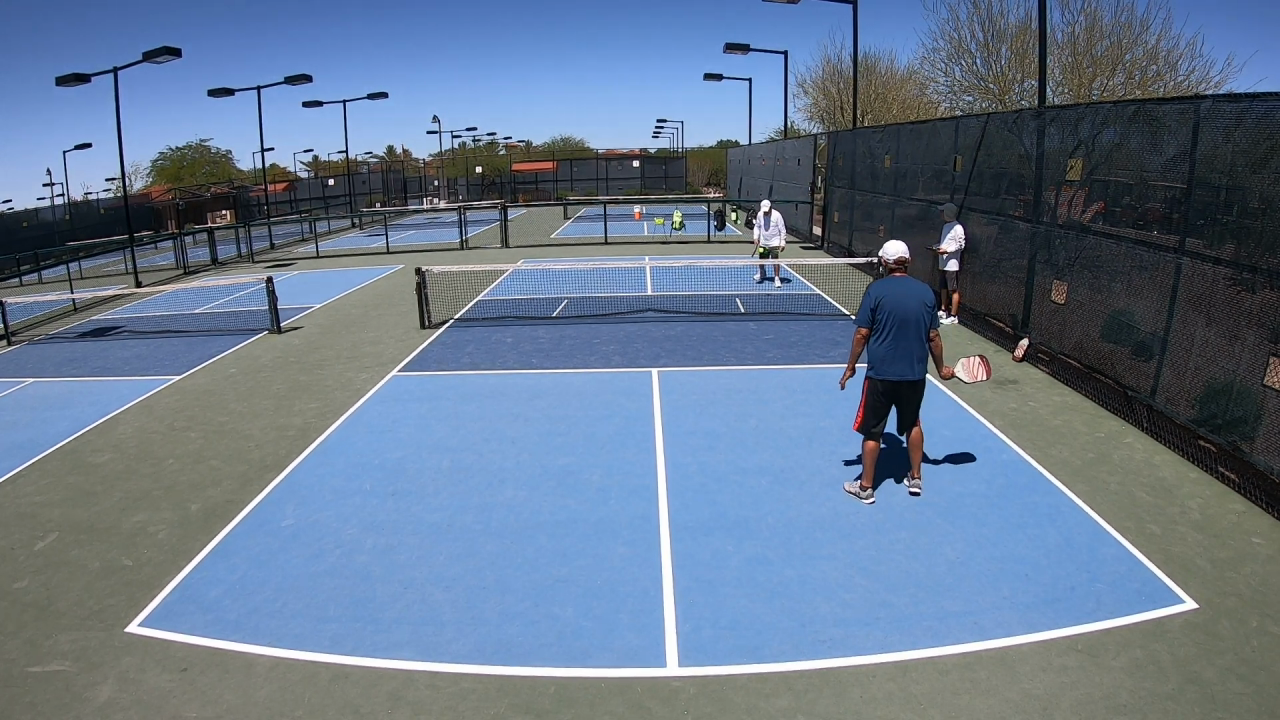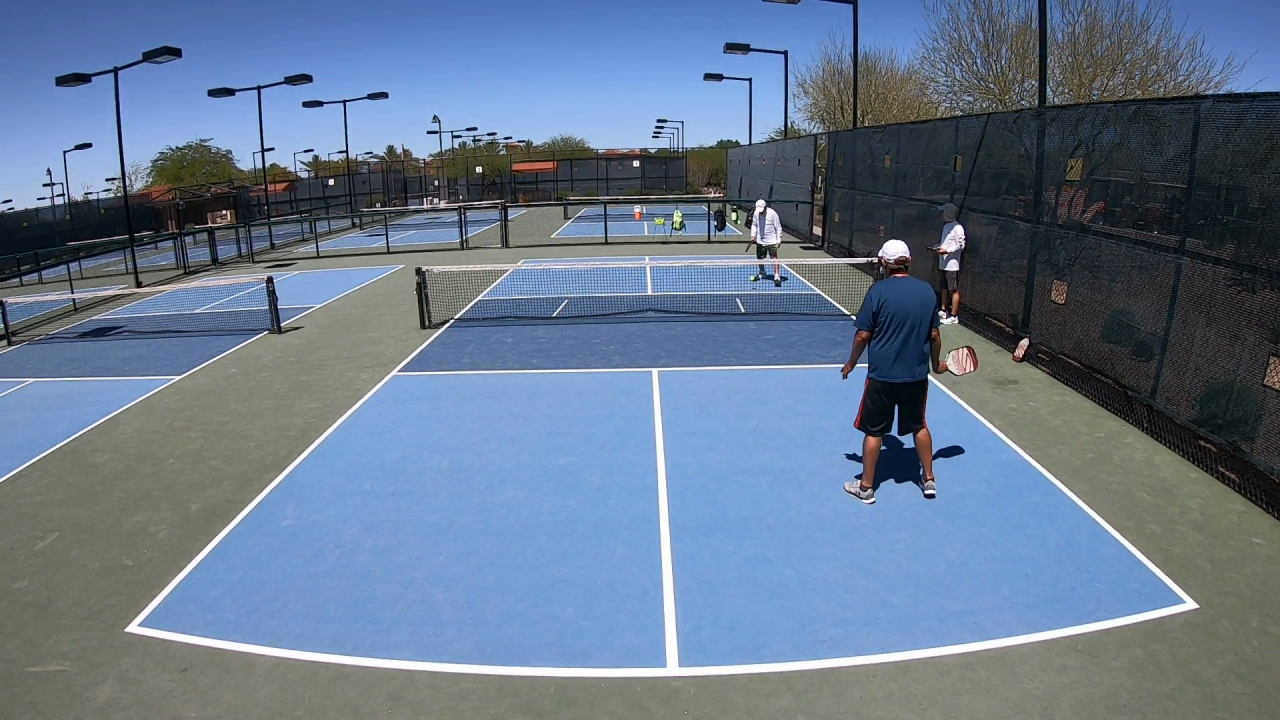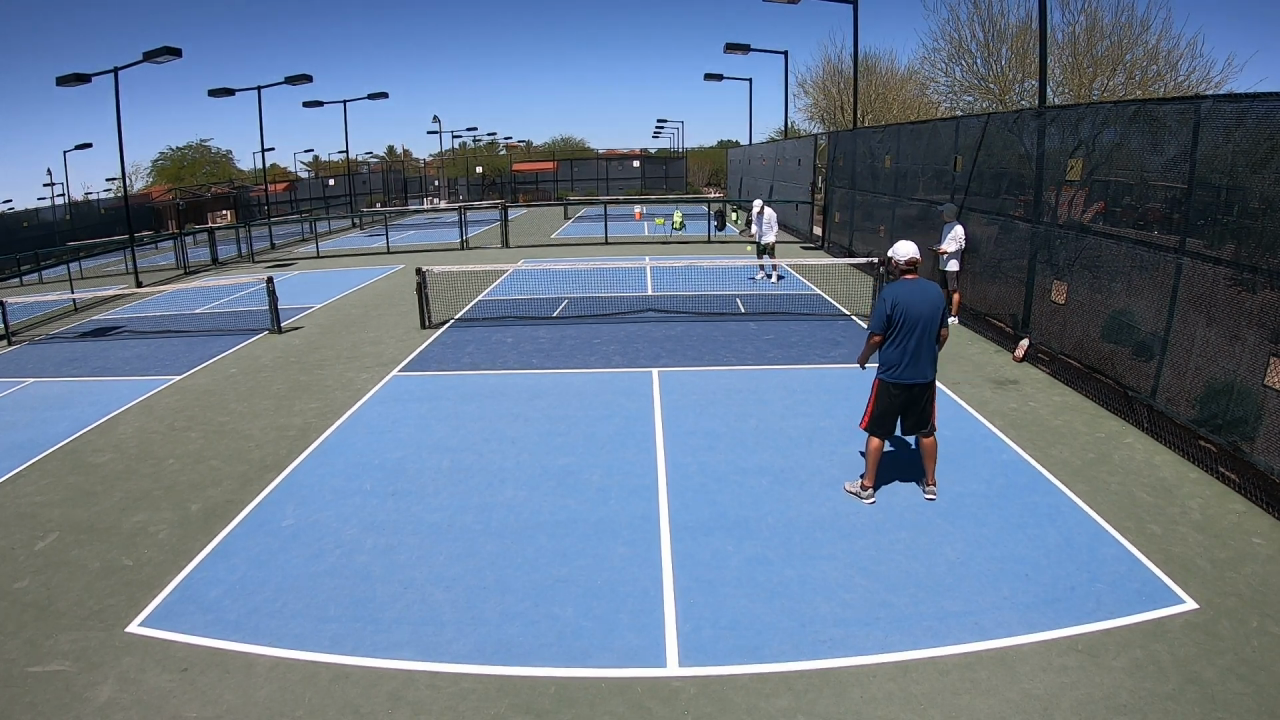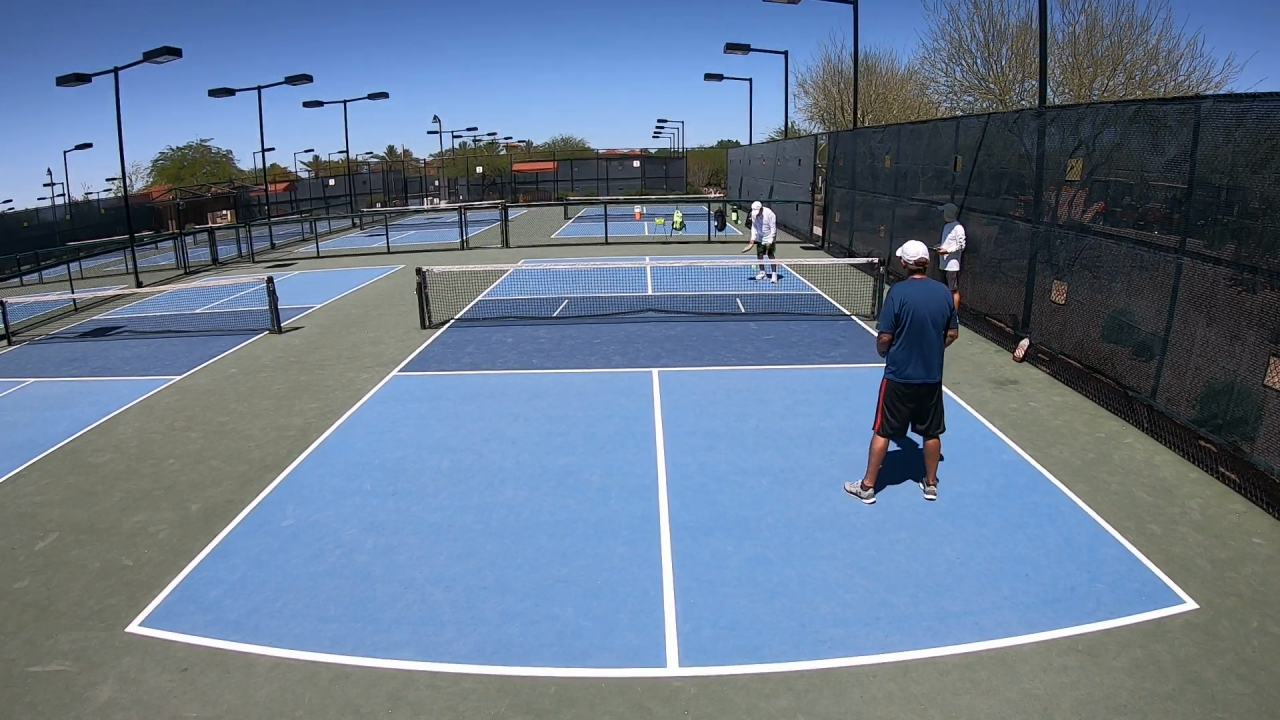
dt=0.2s
person 1, frame 1
left shoulder: (877, 289)
right shoulder: (925, 291)
left elbow: (862, 333)
right elbow: (933, 336)
left wrist: (850, 366)
right wrist: (941, 367)
left hip: (881, 373)
right hip: (915, 373)
left knee: (871, 431)
right knee: (912, 424)
left ankle: (865, 487)
right ankle: (915, 478)
person 1, frame 2
left shoulder: (878, 291)
right shoulder: (926, 291)
left elbow: (863, 335)
right elbow: (934, 335)
left wrist: (851, 363)
right wrist: (936, 363)
left hip: (882, 375)
right hip: (917, 374)
left knee: (874, 431)
right knee: (918, 425)
left ankle: (866, 487)
right ankle: (928, 479)
person 1, frame 3
left shoulder: (890, 292)
right shoulder: (936, 291)
left elbow: (876, 337)
right elbow: (943, 334)
left wrist: (863, 358)
left hip: (892, 376)
right hip: (925, 376)
left knee: (877, 432)
right knee: (926, 431)
left ankle: (867, 486)
right ankle: (930, 483)
person 1, frame 4
left shoulder: (899, 291)
right shoulder: (944, 292)
left elbow: (885, 337)
right elbow: (952, 334)
left wrist: (882, 350)
left hip: (899, 376)
right hip: (932, 375)
left knee: (883, 431)
right knee: (931, 432)
left ankle: (868, 486)
right ankle: (930, 484)
